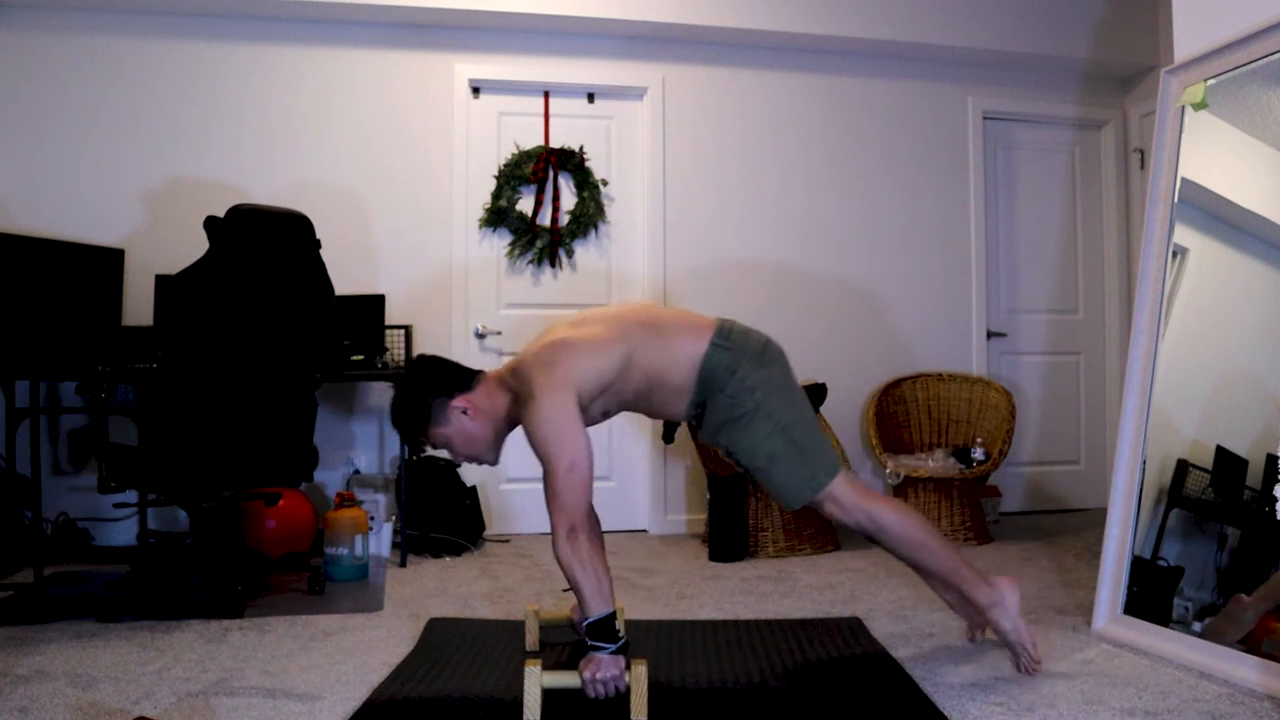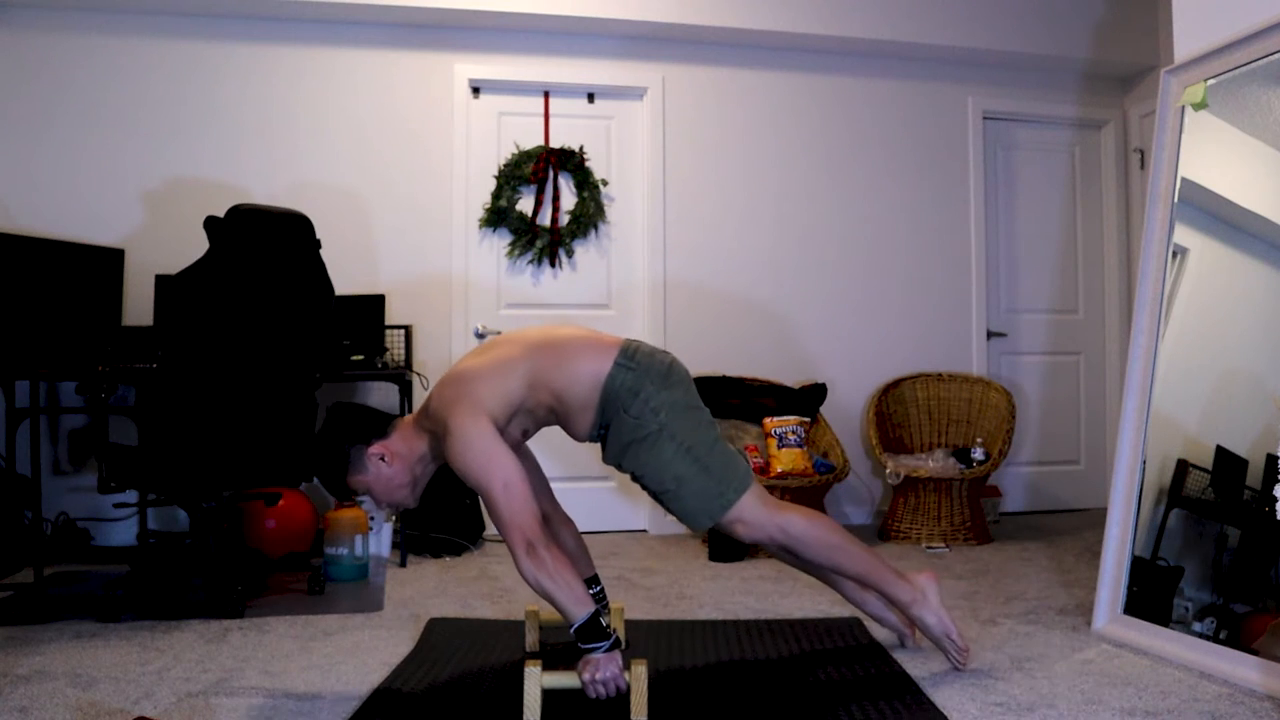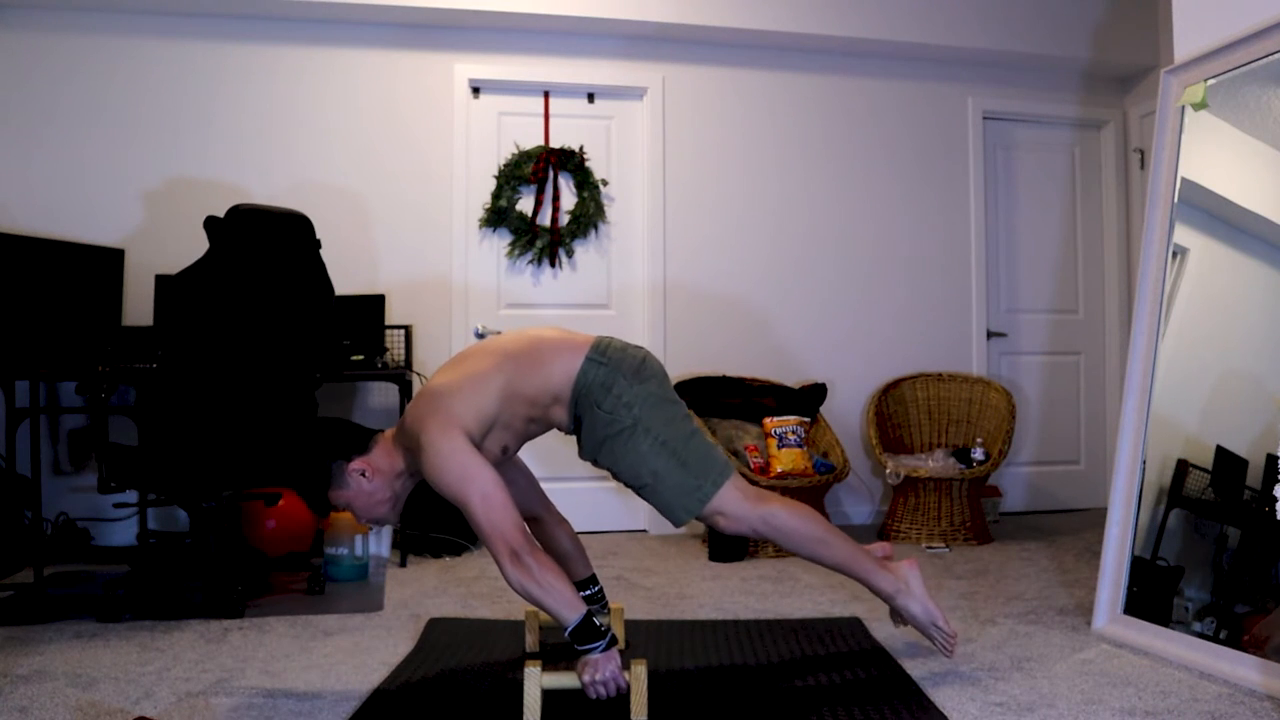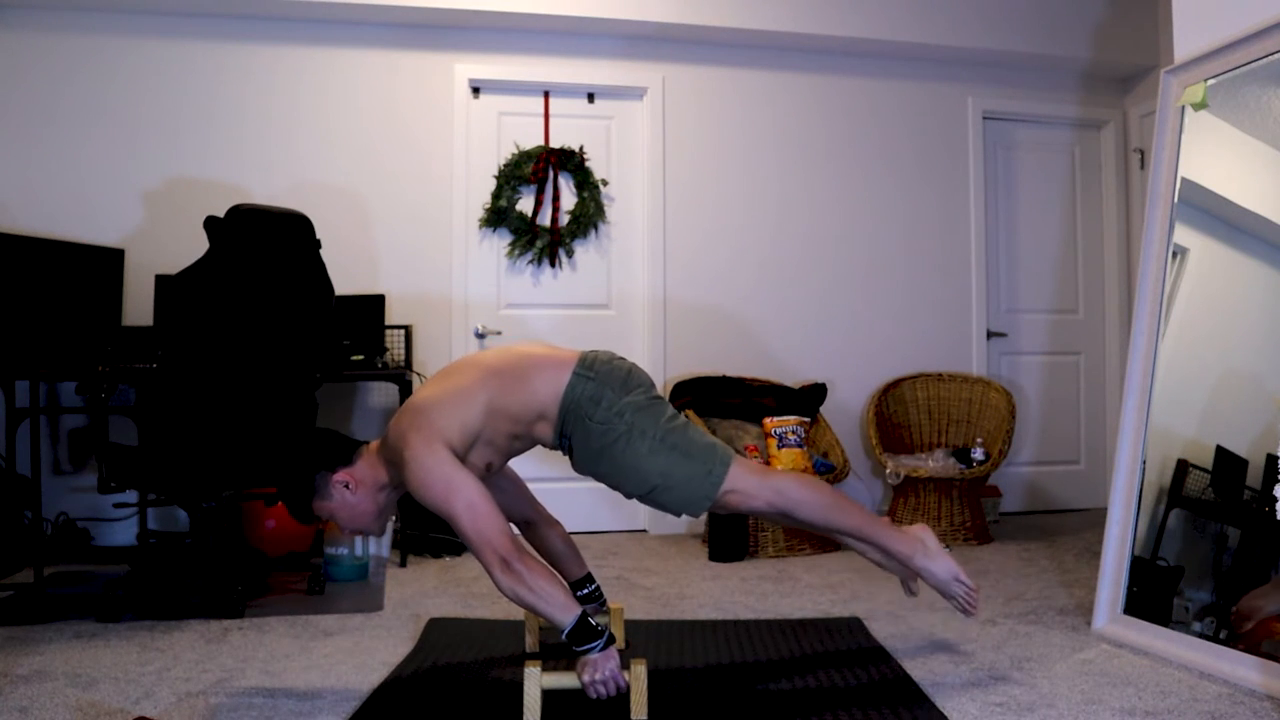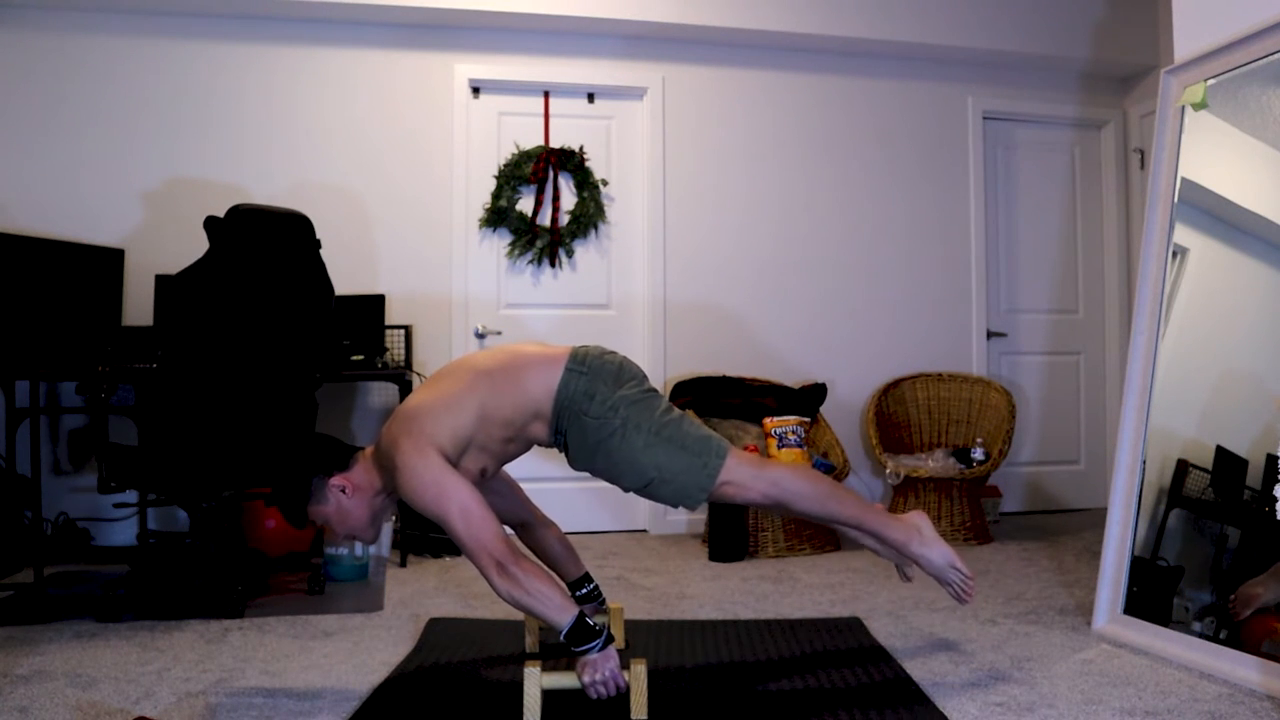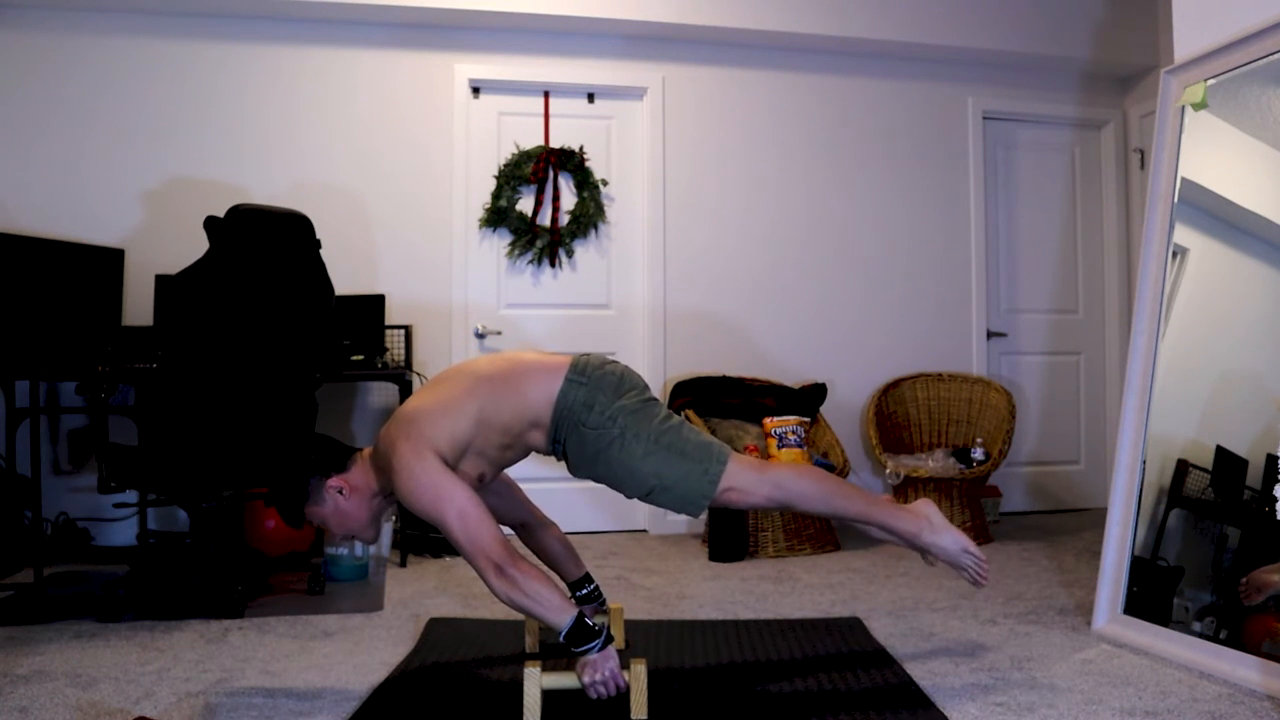
dt=0.7s
person 1, frame 1
left shoulder: (542, 396)
right shoulder: (529, 380)
left elbow: (572, 528)
right elbow: (580, 511)
left wrist: (606, 642)
right wrist: (593, 607)
left hip: (732, 376)
right hip: (727, 369)
left knee: (843, 503)
right knee: (836, 498)
left ankle: (987, 594)
right ankle: (957, 590)
person 1, frame 2
left shoulder: (457, 430)
right shoulder: (470, 419)
left elbow: (530, 547)
right elbow: (548, 516)
left wrist: (596, 641)
right wrist: (594, 603)
left hip: (634, 396)
right hip: (631, 390)
left knee: (756, 520)
right knee: (746, 517)
left ankle: (907, 592)
right ankle: (869, 595)
person 1, frame 3
left shoulder: (432, 445)
right shoulder: (453, 431)
left elbow: (516, 554)
right elbow: (537, 516)
left wrist: (591, 642)
right wrist: (591, 603)
left hip: (609, 391)
right hip: (609, 385)
left knee: (736, 510)
right knee: (729, 504)
left ankle: (890, 582)
right ankle: (865, 558)
person 1, frame 4
left shoulder: (415, 457)
right shoulder: (437, 443)
left elbow: (505, 561)
right elbow: (530, 517)
left wrist: (588, 640)
right wrist: (587, 598)
left hip: (596, 404)
right hip: (594, 396)
left knee: (747, 487)
right knee: (738, 486)
left ankle: (901, 544)
right ankle: (875, 534)
person 1, frame 5
left shoulder: (408, 463)
right shoulder: (430, 447)
left elbow: (501, 564)
right elbow: (524, 519)
left wrist: (587, 639)
right wrist: (586, 597)
left hip: (589, 401)
right hip: (586, 391)
left knee: (744, 480)
right knee: (740, 476)
left ankle: (900, 530)
right ankle: (874, 530)
person 1, frame 6
left shoulder: (404, 464)
right shoulder: (427, 450)
left elbow: (498, 565)
right elbow: (522, 517)
left wrist: (586, 640)
right wrist: (587, 598)
left hip: (588, 409)
right hip: (586, 397)
left knee: (747, 484)
right knee: (740, 479)
left ankle: (912, 524)
right ankle: (892, 515)
